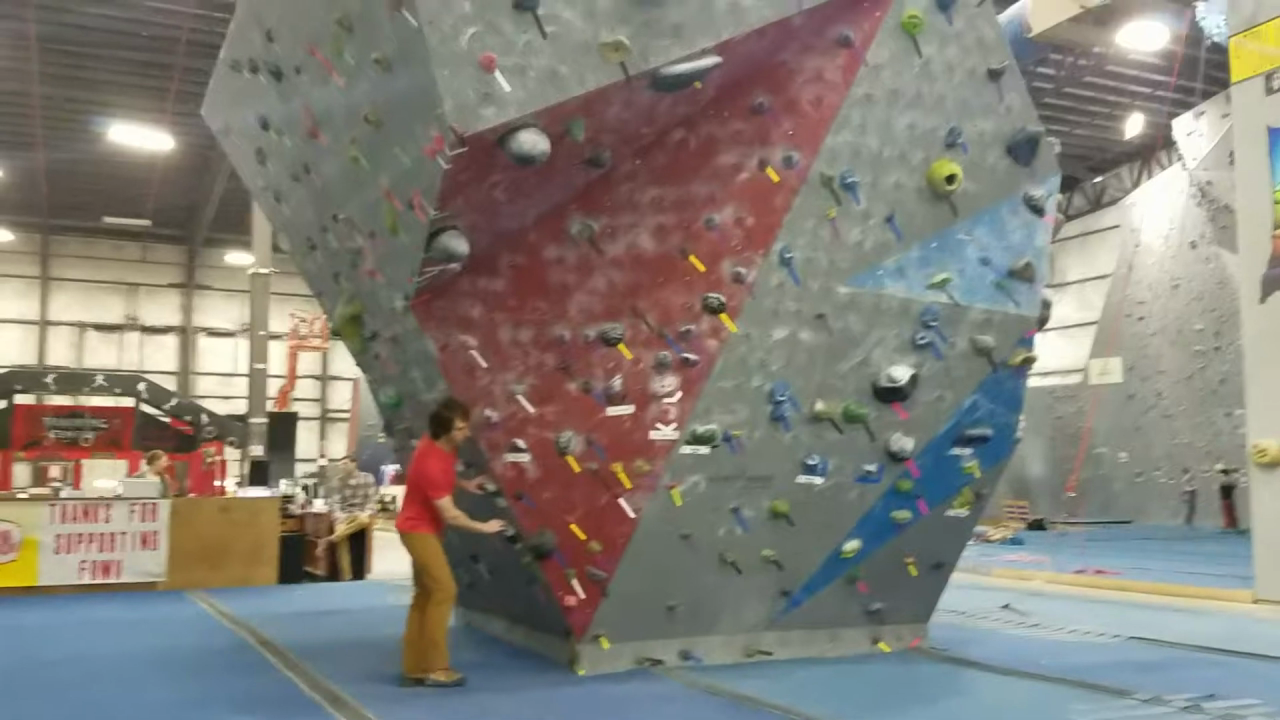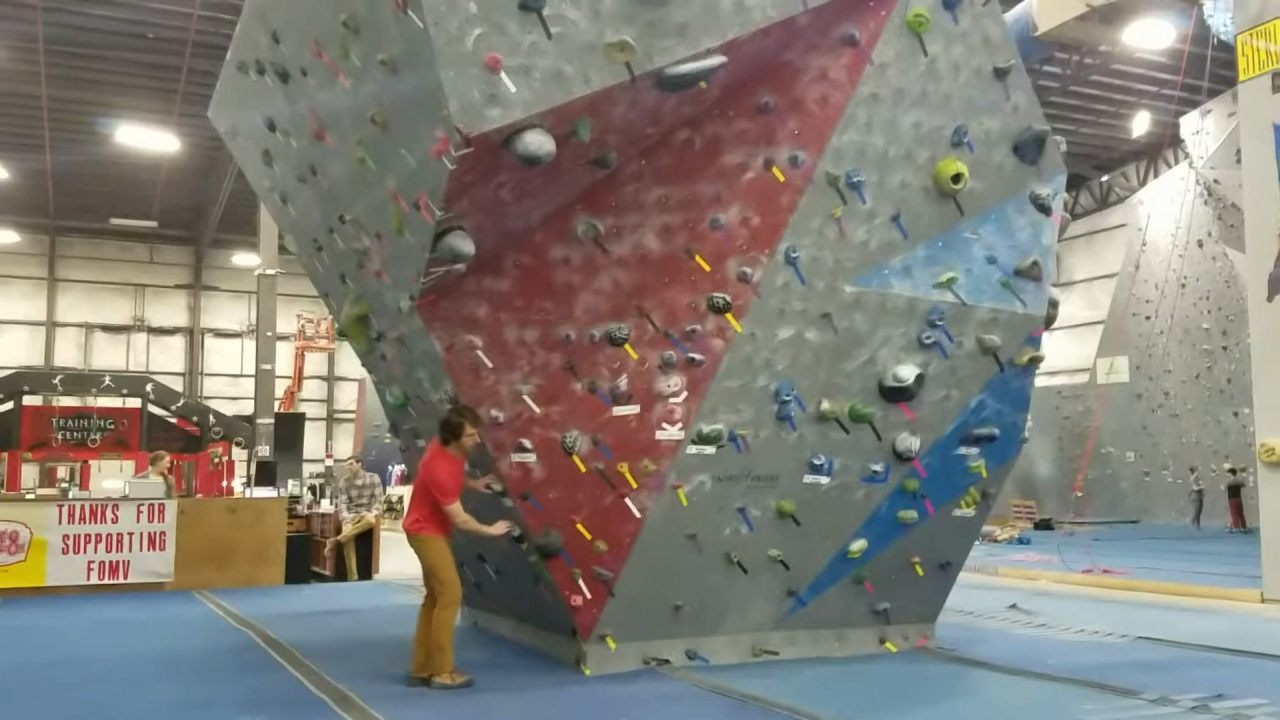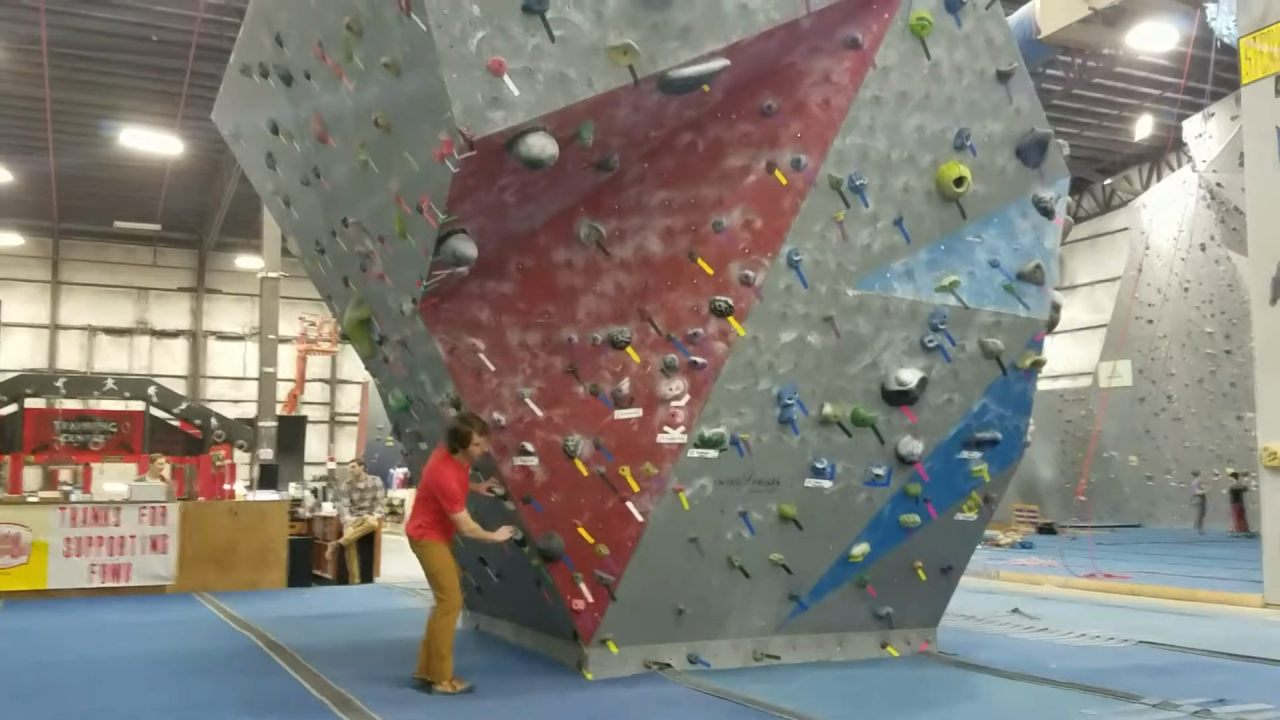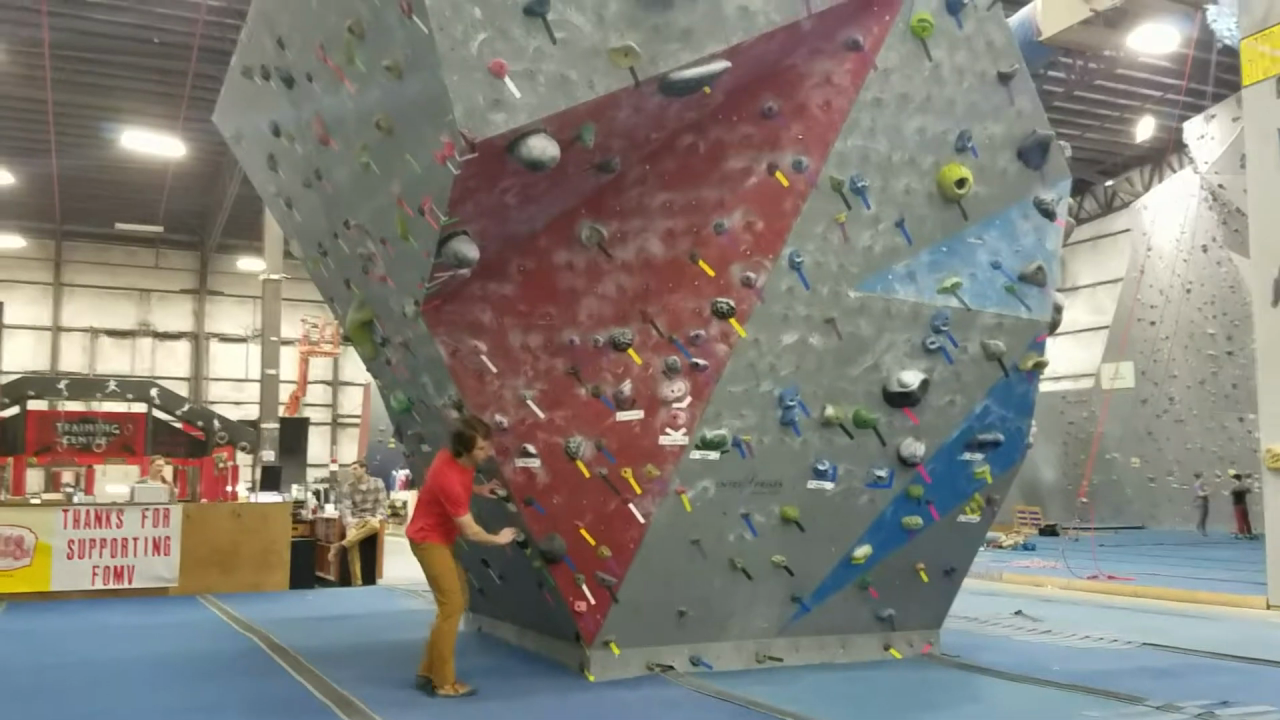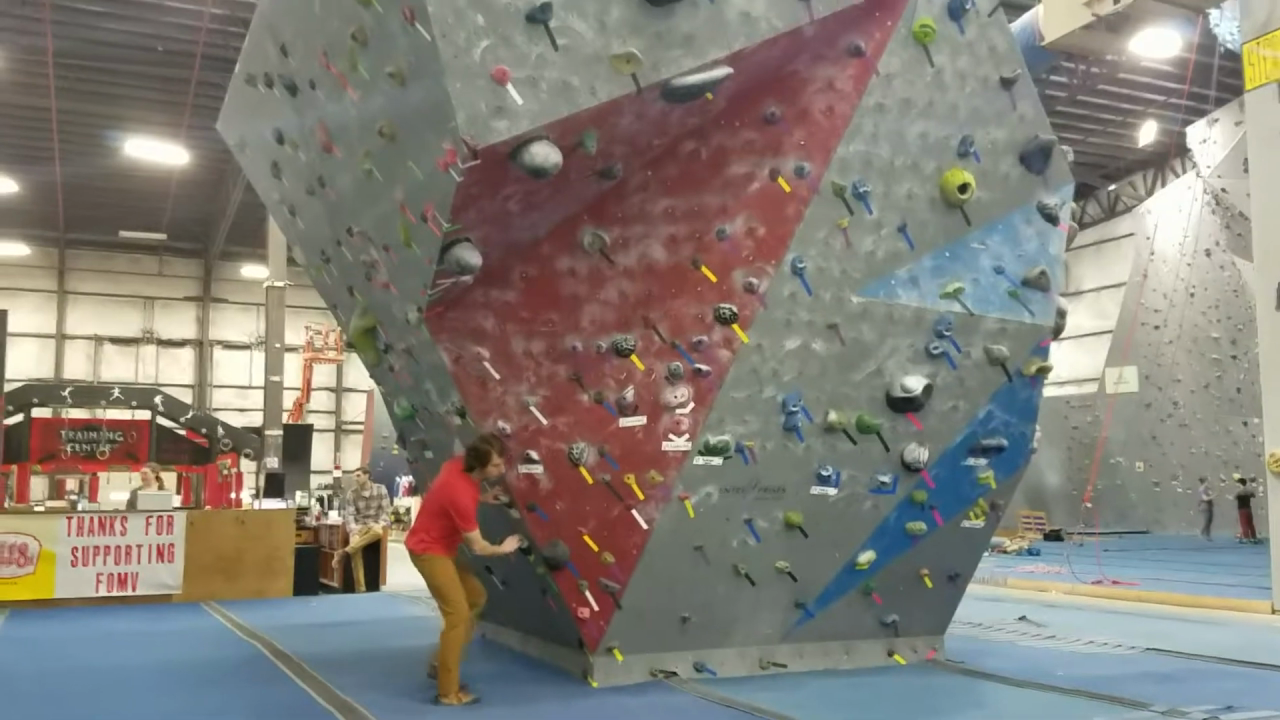
dt=0.1s
person 1, frame 1
left shoulder: (441, 447)
right shoulder: (430, 462)
right elbow: (450, 515)
left wrist: (465, 484)
right wrist: (484, 527)
left hip: (423, 527)
right hip: (419, 529)
left knee: (424, 596)
right knee: (444, 591)
left ankle: (414, 669)
right ankle: (436, 669)
person 1, frame 2
left shoulder: (452, 452)
right shoulder: (439, 467)
right elbow: (460, 520)
left wrist: (473, 484)
right wrist: (491, 530)
left hip: (432, 529)
right hip: (426, 532)
left knee: (435, 597)
right knee: (450, 594)
left ankle: (420, 669)
right ankle: (442, 672)
person 1, frame 3
left shoulder: (454, 456)
right shoulder: (445, 475)
right elbow: (467, 528)
left wrist: (476, 487)
right wrist: (496, 536)
left hip: (437, 534)
right hip: (428, 537)
left knee: (446, 601)
right knee: (450, 601)
left ankle: (426, 672)
right ankle: (442, 680)
person 1, frame 4
left shoulder: (456, 459)
right shoulder: (449, 478)
right elbow: (471, 532)
left wrist: (479, 489)
right wrist: (499, 539)
left hip: (439, 536)
right hip: (429, 540)
left knee: (458, 598)
right knee: (451, 604)
left ankle: (428, 671)
right ankle: (444, 683)
person 1, frame 5
left shoulder: (460, 464)
right shoulder: (461, 495)
right elbow: (477, 546)
left wrist: (482, 497)
right wrist: (504, 548)
left hip: (441, 544)
right hip: (428, 550)
left knee: (476, 597)
right knee: (458, 612)
left ankle: (441, 663)
right ankle: (448, 692)
